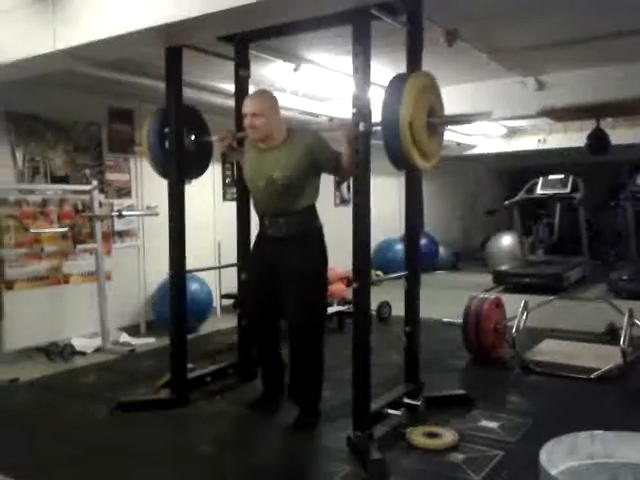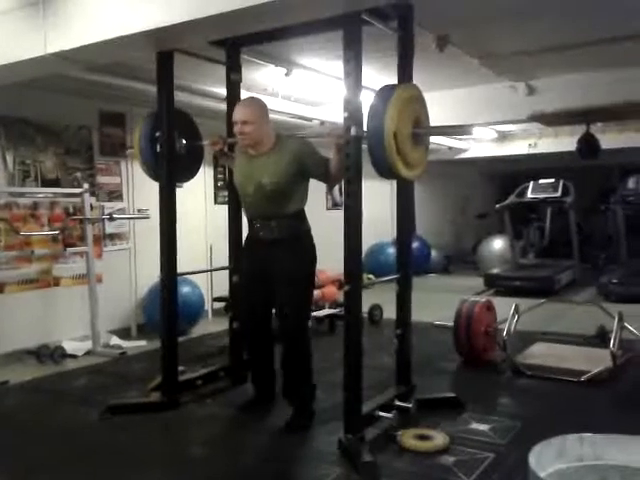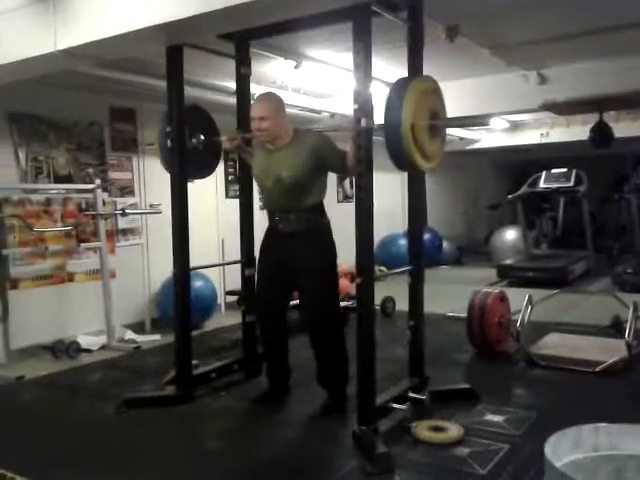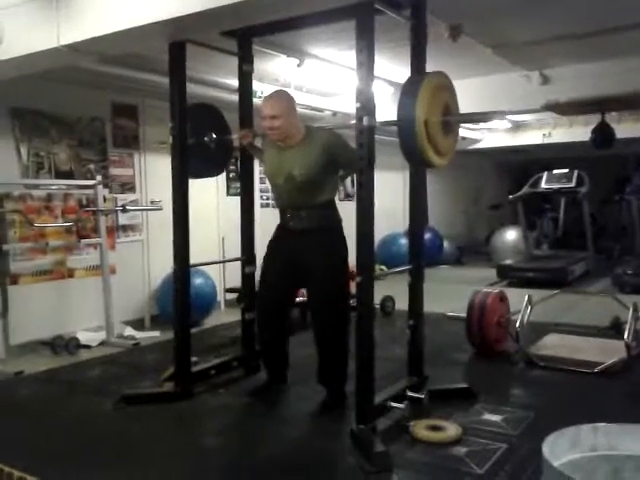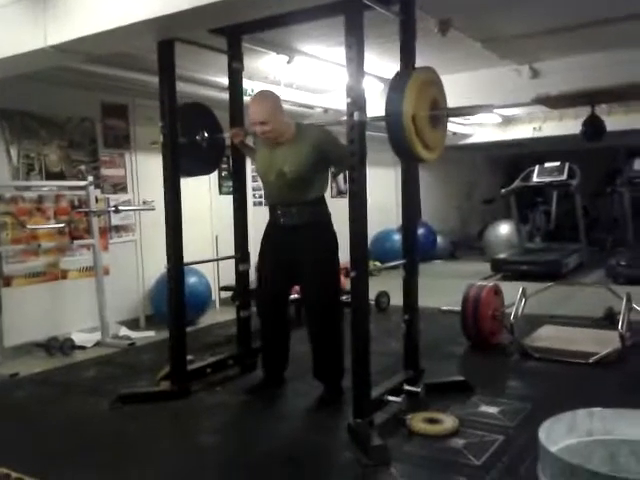
dt=0.3s
person 1, frame 1
left shoulder: (307, 142)
right shoulder: (250, 145)
left elbow: (344, 171)
left wrist: (351, 142)
right wrist: (230, 150)
left hip: (302, 240)
right hip: (266, 239)
left knee: (303, 326)
right knee: (259, 320)
left ankle: (307, 404)
right ankle: (272, 389)
person 1, frame 2
left shoulder: (295, 149)
right shoulder: (240, 151)
left elbow: (331, 177)
left wrist: (339, 151)
right wrist: (222, 154)
left hip: (291, 243)
right hip: (256, 242)
left knee: (292, 325)
right knee: (252, 322)
left ankle: (301, 404)
right ankle: (263, 391)
person 1, frame 3
left shoulder: (314, 143)
right shoulder: (259, 146)
left elbow: (348, 169)
left wrist: (356, 144)
right wrist: (239, 149)
left hip: (311, 236)
right hip: (275, 235)
left knee: (320, 318)
right knee: (268, 314)
left ankle: (336, 390)
right ankle: (278, 383)
person 1, frame 4
left shoulder: (325, 141)
right shoulder: (270, 144)
left elbow: (358, 166)
right wrist: (250, 147)
left hip: (322, 233)
right hip: (286, 232)
left knee: (327, 314)
right knee: (268, 306)
left ankle: (335, 388)
right ankle: (275, 375)
person 1, frame 5
left shoulder: (315, 137)
right shoulder: (261, 142)
left elbow: (349, 163)
right wrist: (241, 145)
left hip: (312, 228)
right hip: (276, 228)
left knee: (321, 309)
right knee: (268, 305)
left ankle: (332, 382)
right ankle: (273, 374)
